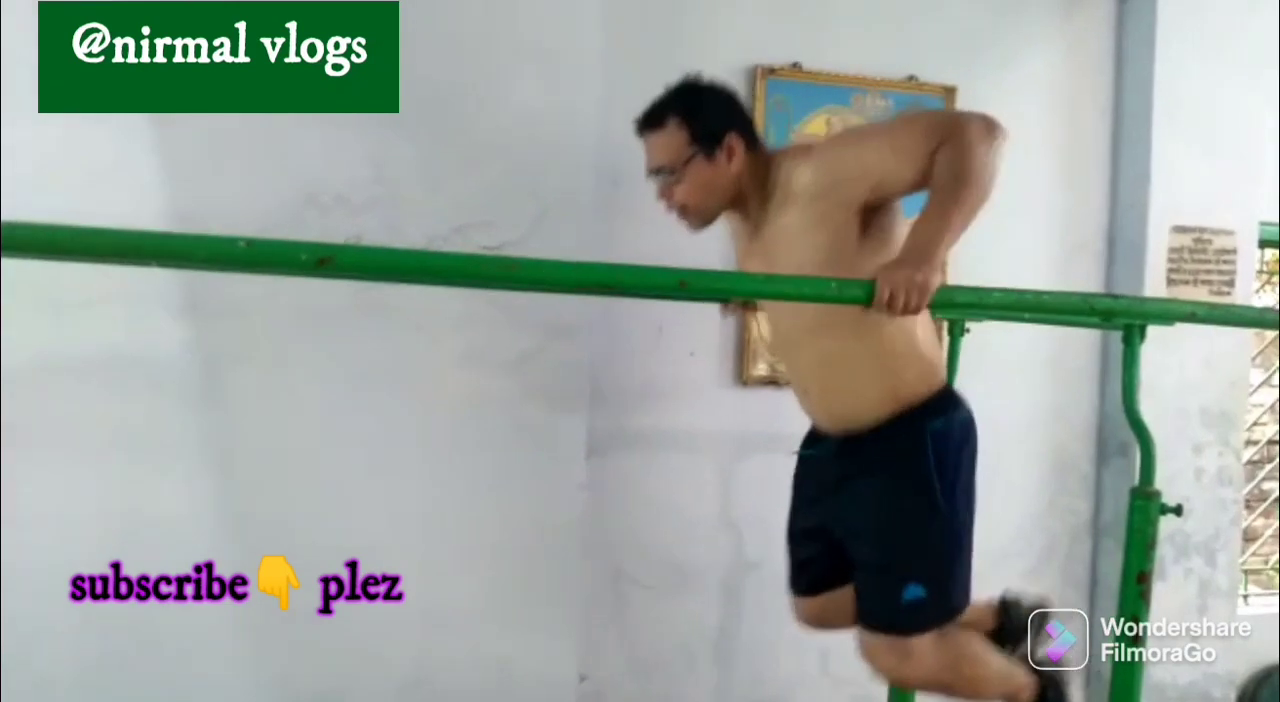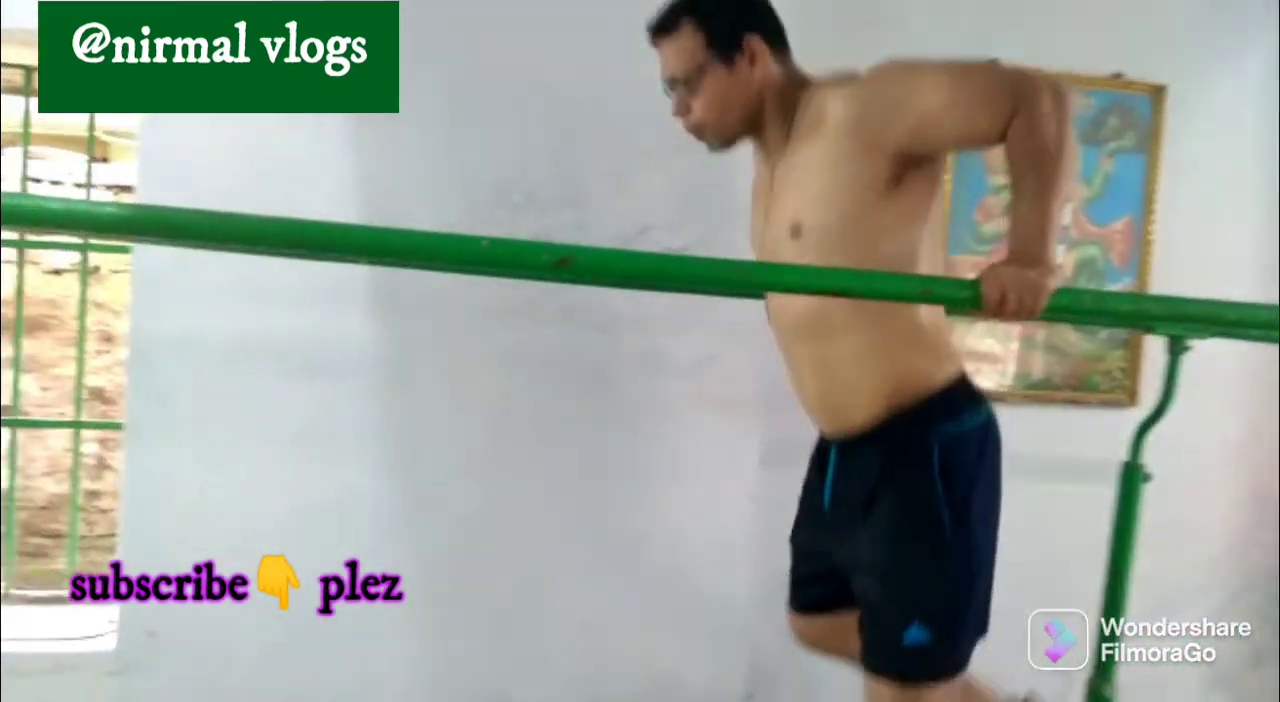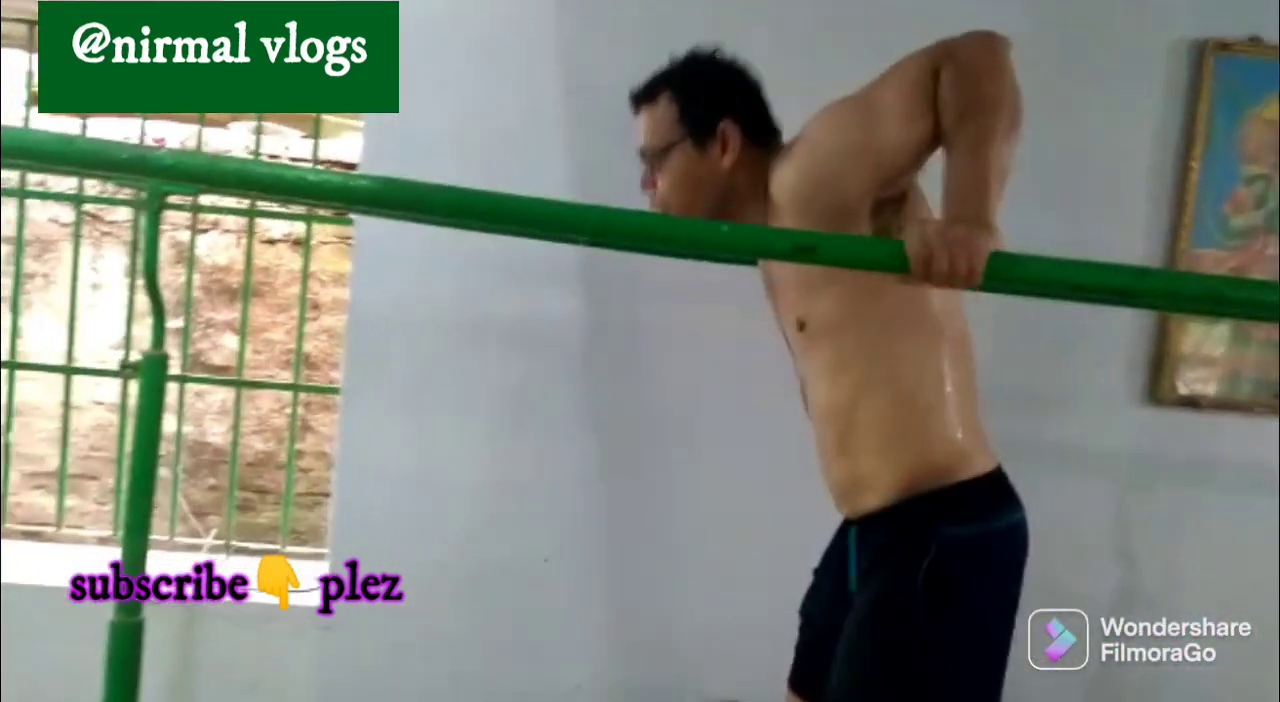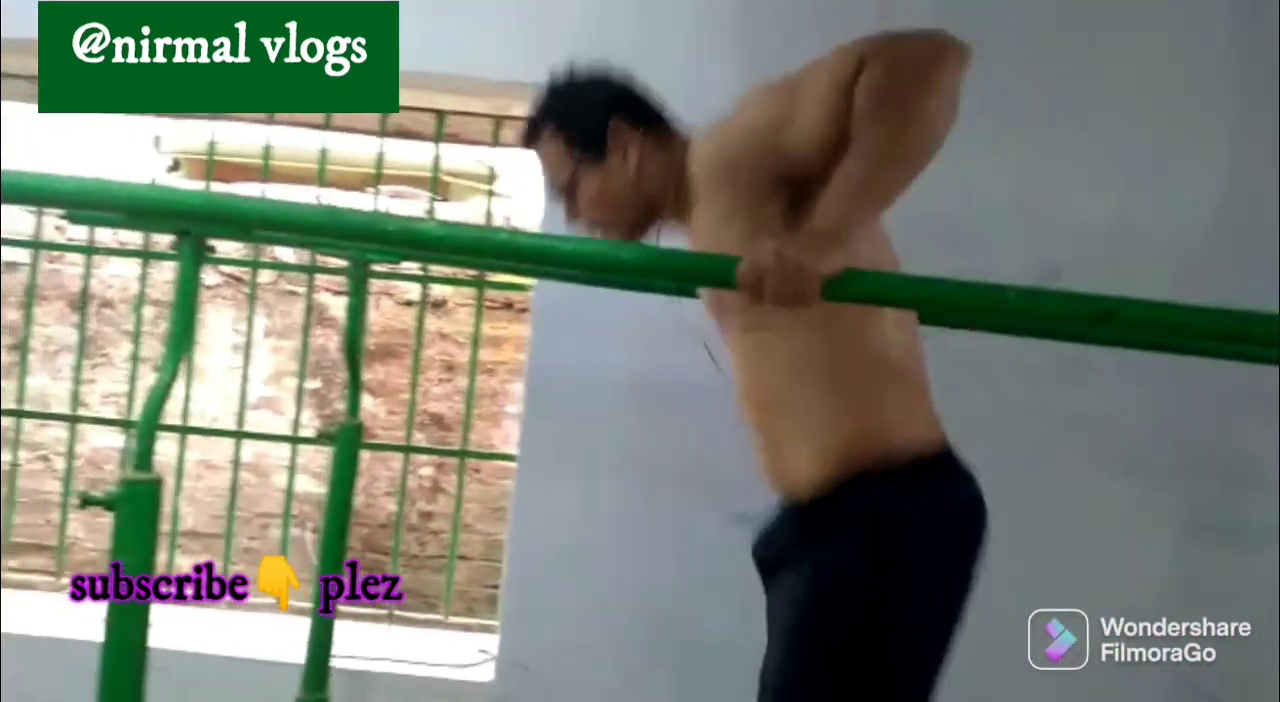
dt=1s
person 1, frame 1
left shoulder: (816, 178)
right shoulder: (750, 208)
left elbow: (974, 133)
left wrist: (924, 251)
left hip: (915, 444)
right hip: (835, 449)
left knee: (901, 649)
right knee: (821, 604)
right ankle: (996, 624)
person 1, frame 2
left shoulder: (857, 111)
right shoulder: (774, 147)
left elbow: (1037, 96)
left wrist: (1030, 248)
left hip: (928, 447)
right hip: (845, 453)
right knee: (818, 623)
person 1, frame 3
left shoulder: (811, 182)
right shoulder: (777, 208)
left elbow: (976, 57)
left wrist: (970, 220)
left hip: (944, 543)
right hip: (882, 533)
person 1, frame 4
left shoulder: (732, 161)
right shoulder: (716, 201)
left elbow: (925, 60)
left wrist: (829, 233)
left hip: (890, 527)
right hip: (835, 528)
